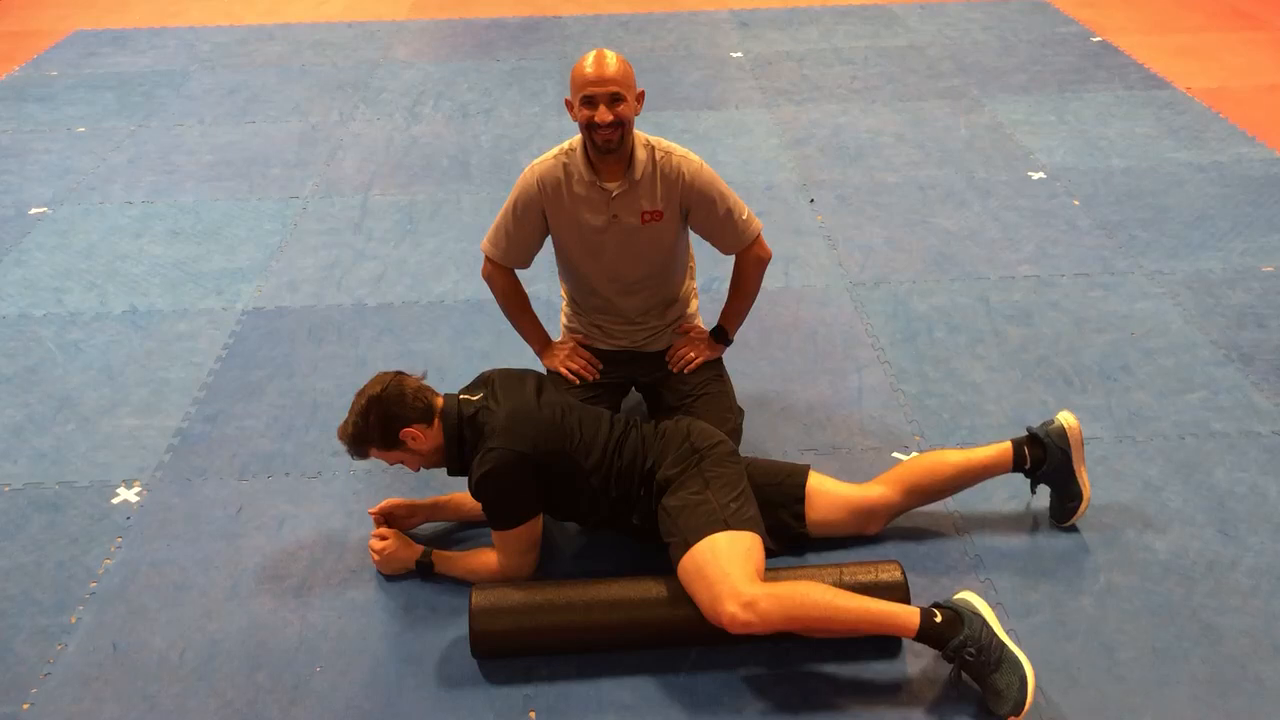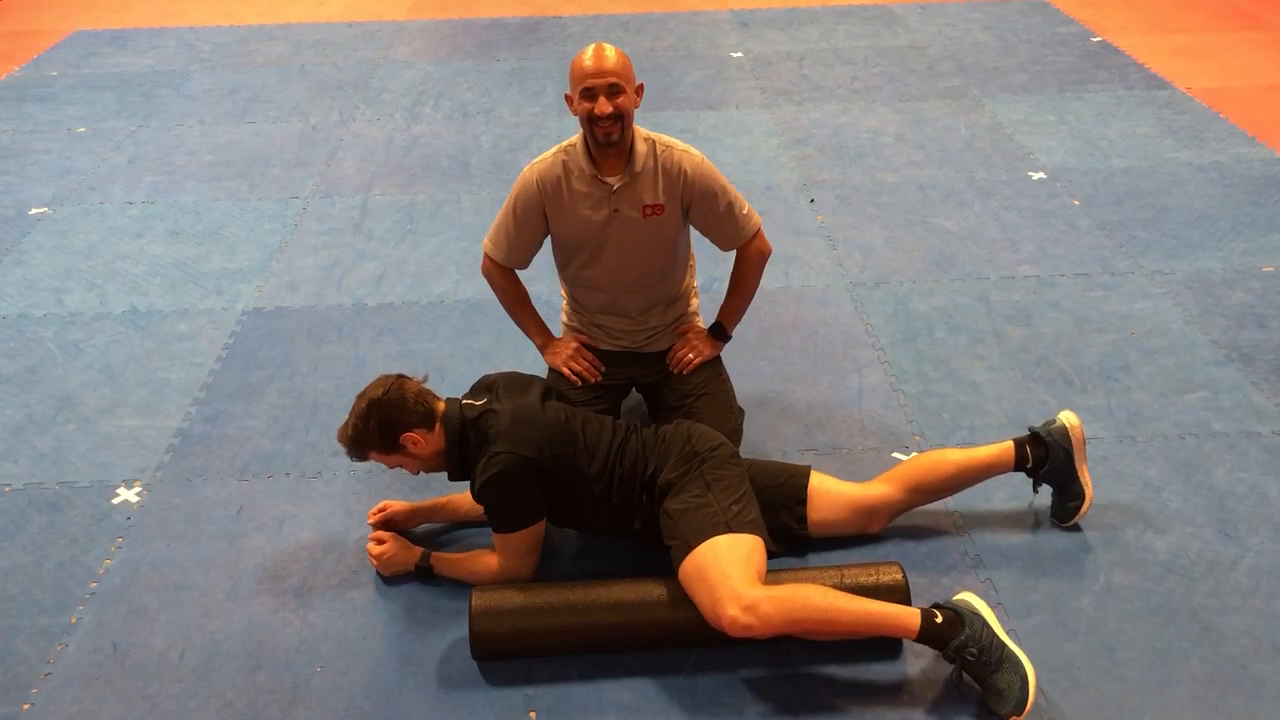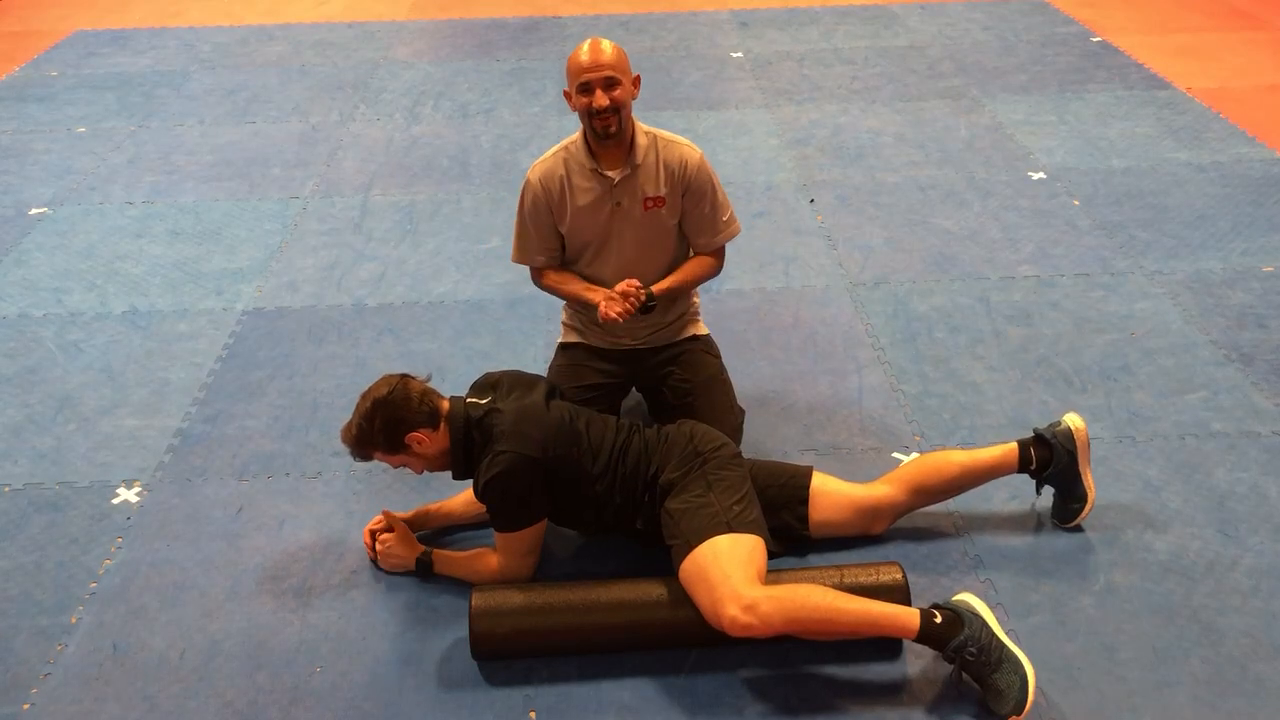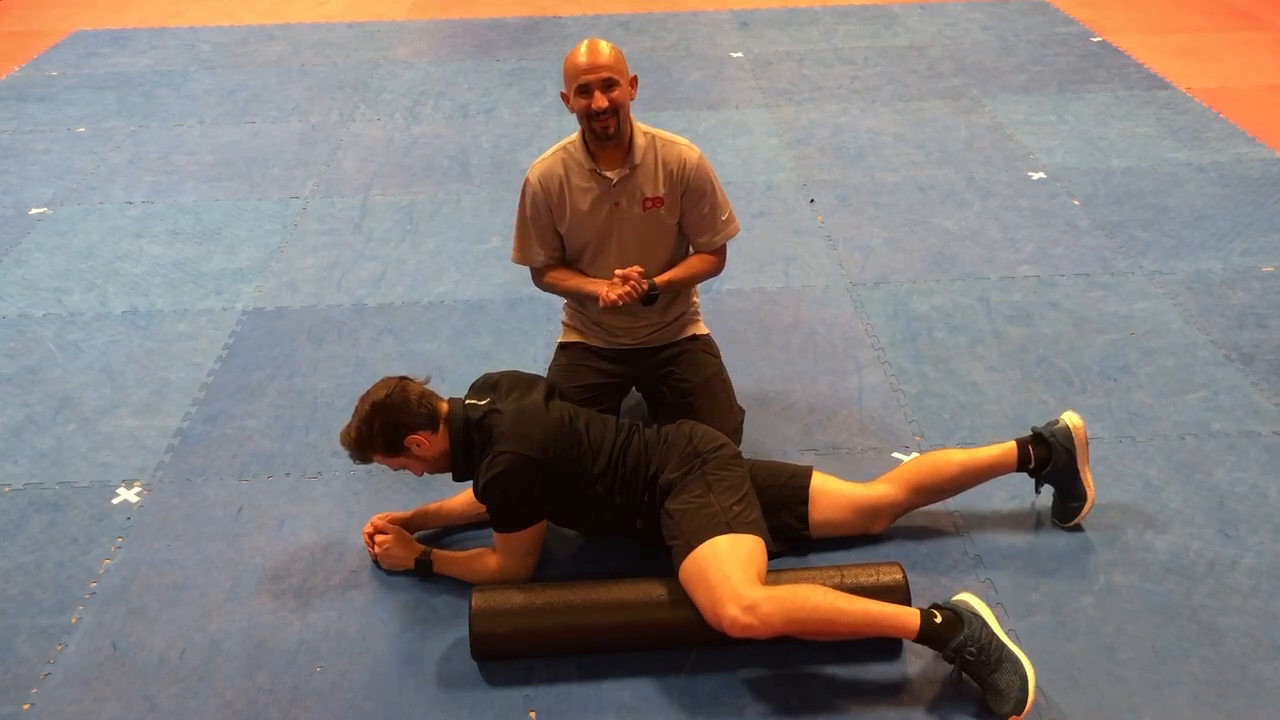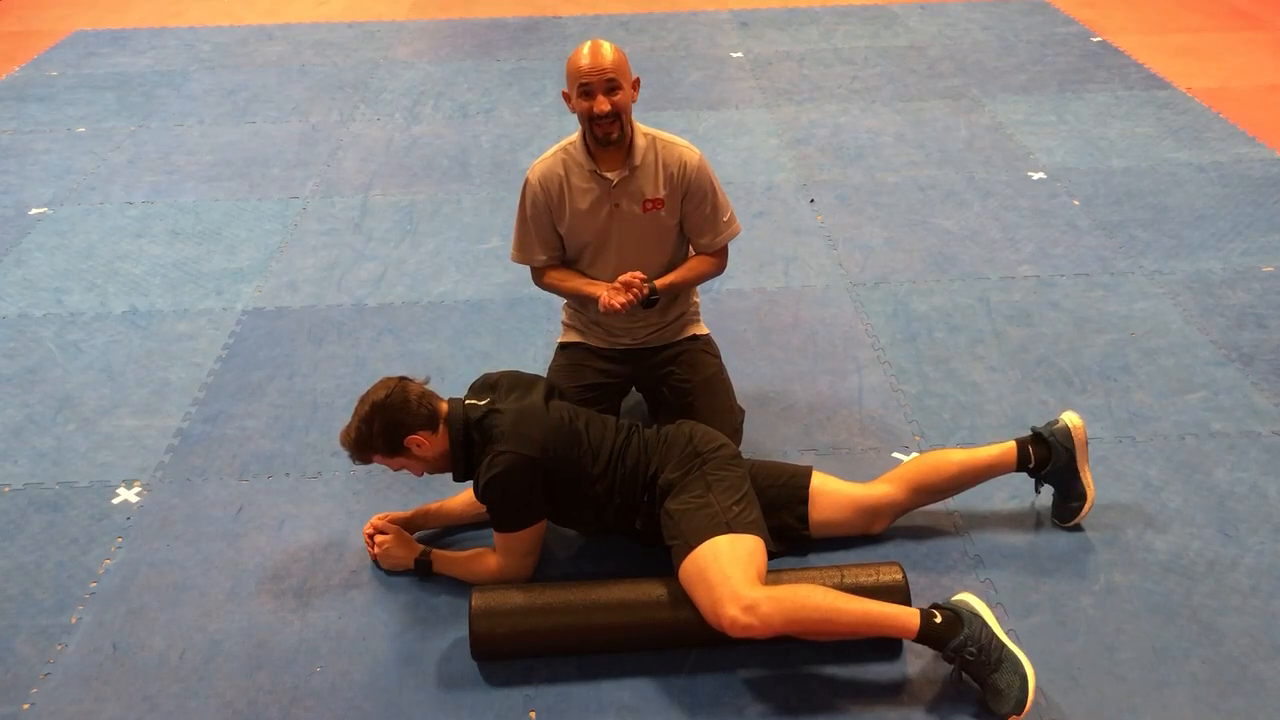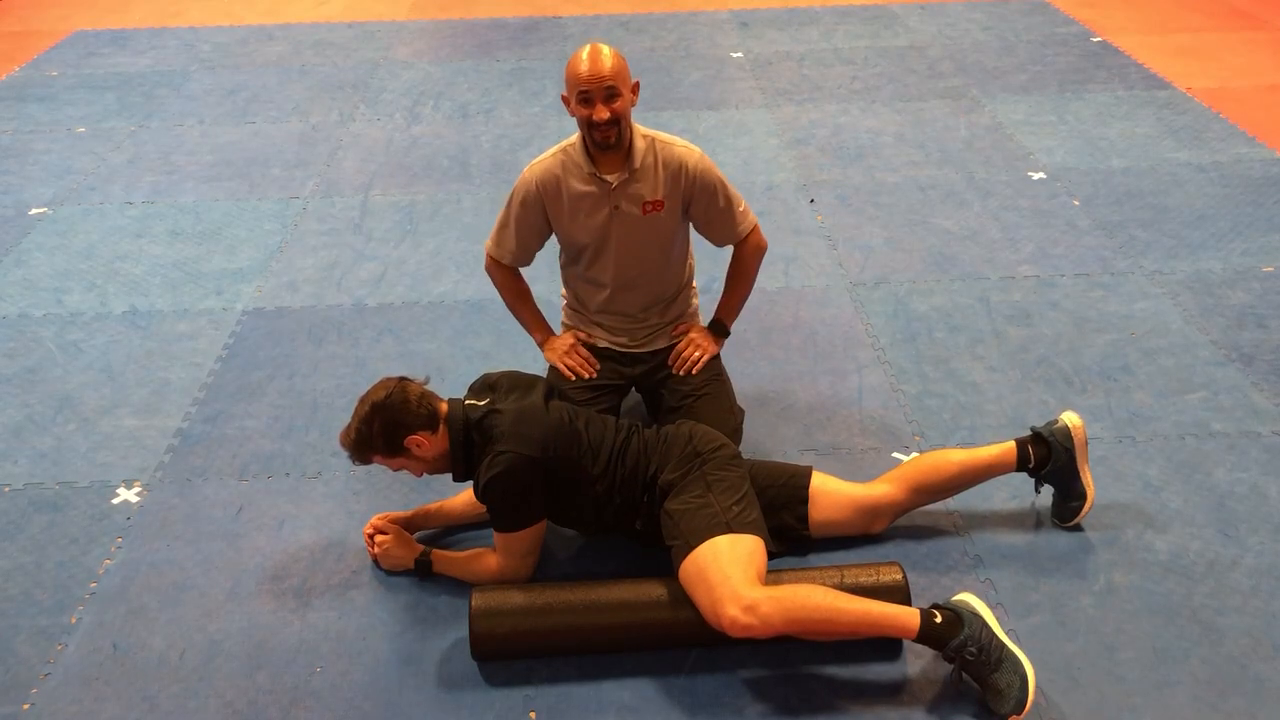
dt=0.7s
person 1, frame 1
left shoulder: (496, 452)
right shoulder: (482, 391)
left elbow: (516, 562)
left wrist: (419, 558)
right wrist: (422, 510)
left hip: (683, 472)
right hip: (688, 455)
left knee: (739, 607)
right knee: (873, 505)
left ankle: (943, 624)
right ankle: (1036, 448)
person 1, frame 2
left shoulder: (500, 456)
right shoulder: (484, 395)
left elbow: (515, 565)
left wrist: (416, 560)
right wrist: (418, 512)
left hip: (685, 479)
right hip: (691, 458)
left knee: (741, 610)
right knee: (876, 503)
left ankle: (944, 625)
right ankle: (1039, 447)
person 1, frame 3
left shoulder: (507, 455)
right shoulder: (487, 392)
left elbow: (515, 564)
left wrist: (418, 558)
right wrist: (418, 517)
left hip: (687, 477)
right hip: (691, 459)
left knee: (740, 610)
right knee: (878, 505)
left ankle: (943, 625)
right ankle: (1042, 448)
person 1, frame 4
left shoulder: (507, 455)
right shoulder: (486, 392)
left elbow: (513, 565)
left wrist: (417, 559)
right wrist: (414, 517)
left hip: (687, 477)
right hip: (692, 458)
left knee: (740, 611)
right knee: (878, 504)
left ankle: (942, 625)
right ankle: (1041, 448)
person 1, frame 5
left shoulder: (507, 454)
right shoulder: (485, 392)
left elbow: (513, 564)
left wrist: (417, 558)
right wrist: (414, 517)
left hip: (687, 477)
right hip: (689, 460)
left knee: (740, 611)
right knee: (877, 504)
left ankle: (943, 625)
right ankle: (1041, 447)
person 1, frame 6
left shoulder: (506, 456)
right shoulder: (485, 394)
left elbow: (513, 565)
left wrist: (418, 559)
right wrist: (414, 518)
left hip: (686, 477)
right hip: (691, 458)
left knee: (740, 611)
right knee: (877, 504)
left ankle: (942, 625)
right ankle: (1039, 449)
person 2, frame 1
left shoulder: (682, 171)
right shoulder: (544, 179)
left elbow: (755, 252)
right elbow: (496, 268)
left wrist: (720, 337)
right wrist: (543, 347)
left hip: (673, 339)
right hip: (588, 344)
left ankle: (656, 398)
right ankle: (614, 398)
person 2, frame 2
left shoulder: (683, 166)
right shoulder: (544, 178)
left elbow: (755, 247)
right elbow: (496, 266)
left wrist: (719, 333)
right wrist: (546, 343)
left hip: (674, 340)
right hip: (589, 344)
left ankle: (655, 395)
right ankle: (621, 395)
person 2, frame 3
left shoulder: (684, 161)
right shoulder: (546, 177)
left elbow: (711, 257)
right elbow: (543, 269)
left wrist: (649, 296)
right wrist: (599, 297)
left hip: (675, 334)
right hip: (589, 338)
left ankle: (652, 391)
right ankle: (617, 393)
person 2, frame 4
left shoulder: (683, 160)
right shoulder: (545, 176)
left elbow: (712, 254)
right elbow: (543, 270)
left wrist: (651, 285)
right wrist: (601, 288)
left hip: (674, 332)
right hip: (589, 338)
left ankle: (655, 390)
right ankle: (625, 387)
person 2, frame 5
left shoulder: (683, 162)
right shoulder: (546, 176)
left elbow: (714, 256)
right elbow: (543, 269)
left wrist: (651, 289)
right wrist: (601, 290)
left hip: (674, 332)
right hip: (588, 339)
left ankle: (654, 391)
right ankle: (623, 389)
person 2, frame 6
left shoulder: (684, 163)
right shoulder: (543, 178)
left elbow: (751, 243)
right elbow: (500, 263)
left wrist: (718, 329)
right wrist: (545, 338)
left hip: (673, 338)
right hip: (589, 342)
left ankle: (652, 394)
right ankle: (624, 393)
